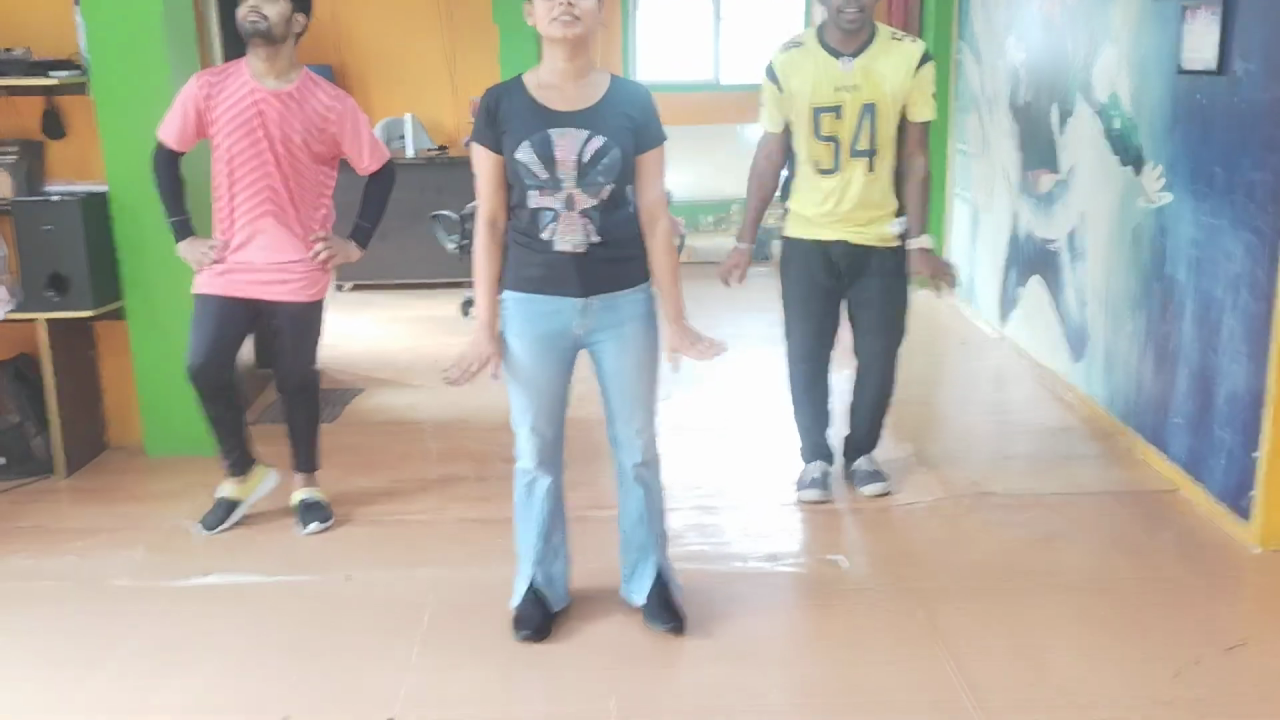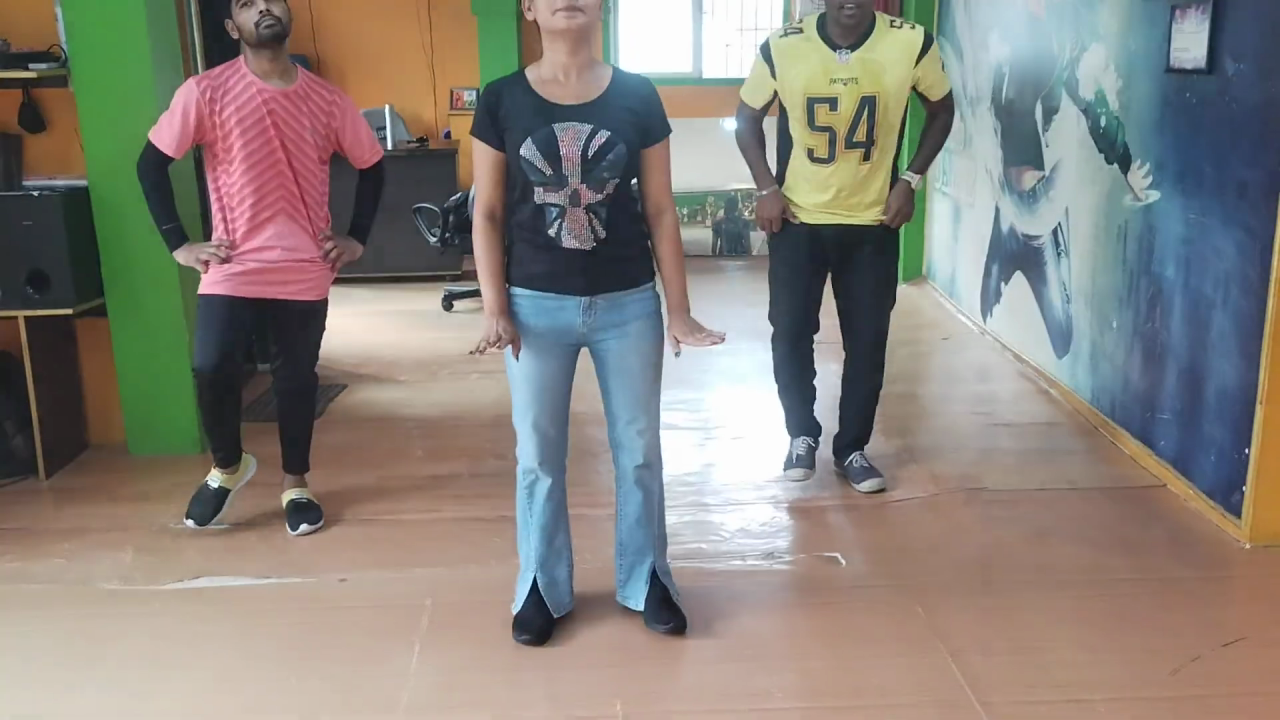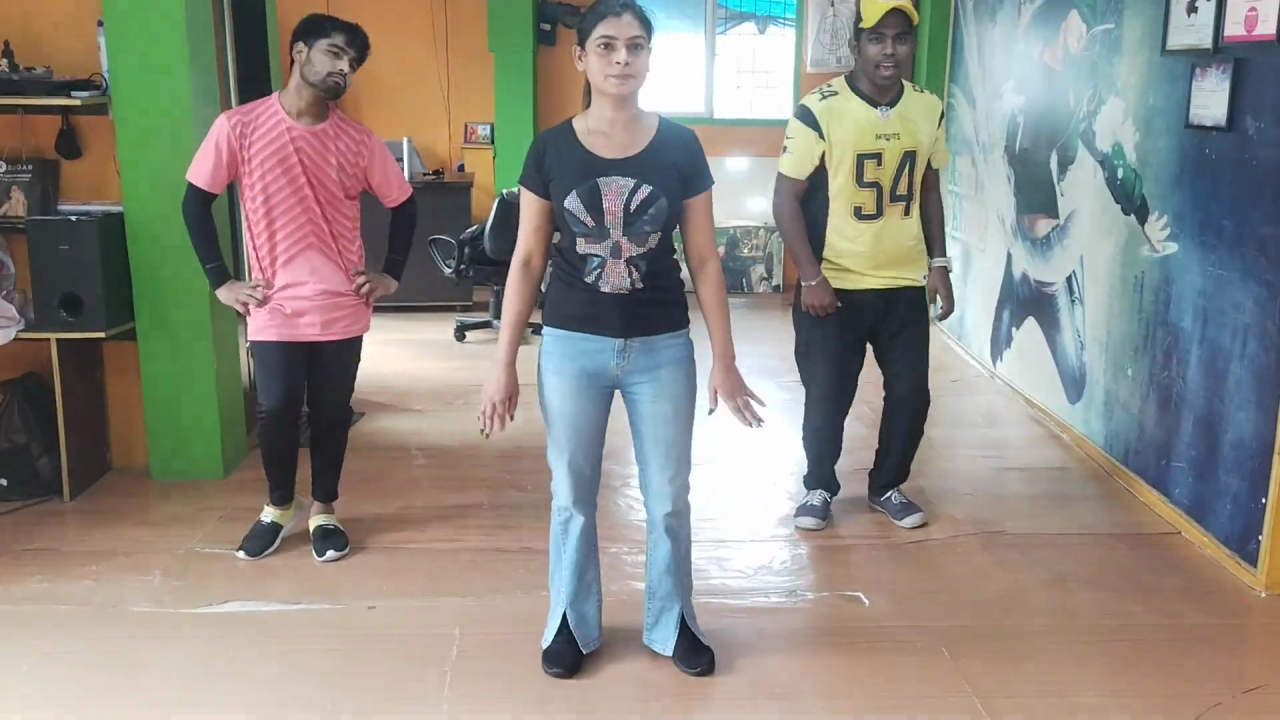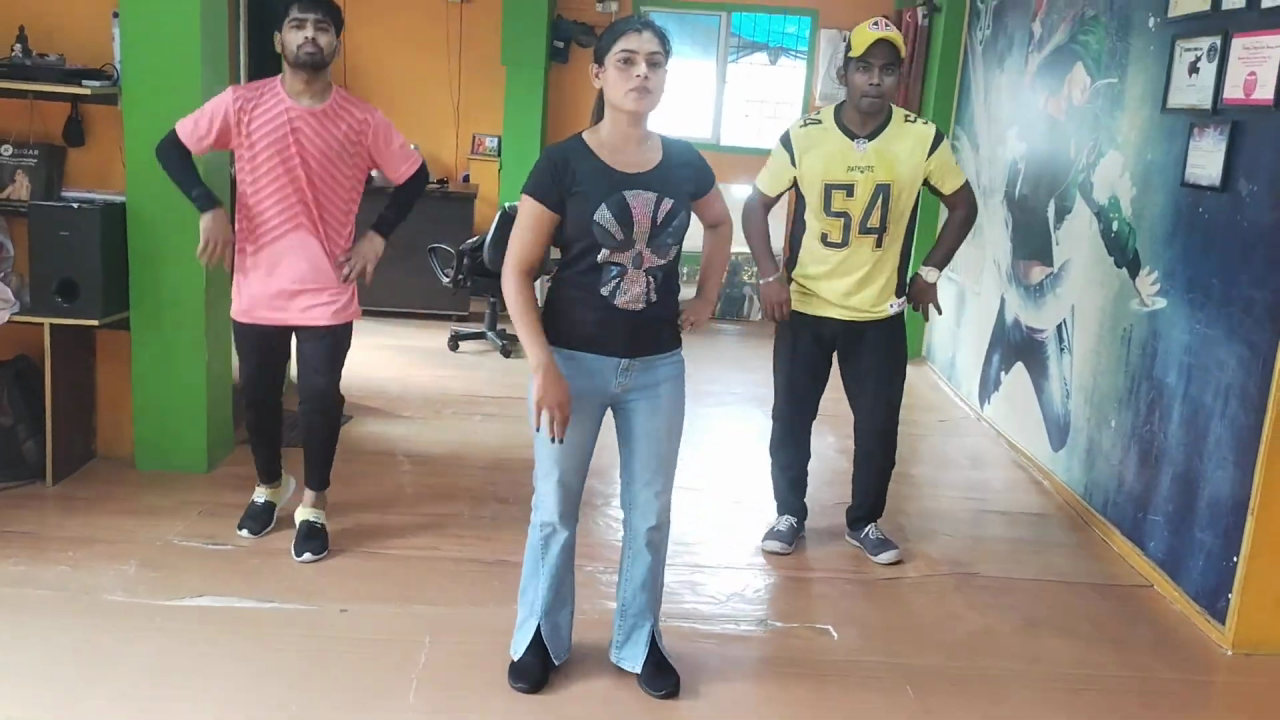
dt=0.7s
person 1, frame 1
left shoulder: (634, 102)
right shoulder: (500, 105)
left elbow: (655, 217)
right elbow: (491, 221)
left wrist: (674, 318)
right wrist: (486, 324)
left hip: (622, 303)
right hip: (534, 306)
left knee: (636, 447)
right knee: (536, 451)
left ankle: (649, 578)
right ankle: (539, 584)
person 1, frame 2
left shoulder: (637, 96)
right shoulder: (501, 99)
left elbow: (660, 210)
right elbow: (488, 214)
left wrist: (678, 309)
right wrist: (495, 309)
left hip: (627, 302)
right hip: (538, 303)
left knee: (638, 447)
right knee: (538, 453)
left ankle: (646, 578)
right ankle: (541, 586)
person 1, frame 3
left shoulder: (680, 147)
right shoulder: (551, 150)
left elbow: (705, 259)
right elbow: (528, 261)
left wrist: (725, 361)
right wrist: (502, 363)
left hip: (661, 347)
right hip: (572, 345)
left knee: (668, 495)
right knee: (572, 493)
left ankle: (672, 622)
right ankle: (572, 622)
person 1, frame 4
left shoulder: (685, 163)
right shoulder: (563, 162)
left elbow: (721, 226)
right elbow: (515, 270)
left wrist: (705, 301)
right wrist: (542, 366)
left hip: (657, 366)
right hip: (574, 361)
left knee: (649, 514)
right knee: (555, 508)
left ankle: (638, 642)
right ankle: (539, 637)
person 2, frame 1
left shoulder: (329, 102)
right shoulder: (208, 88)
left elbow: (380, 171)
right elbow: (165, 156)
left wrist: (356, 241)
right wrist: (183, 236)
left hip: (298, 269)
right hip: (228, 264)
left knee: (297, 376)
right knee: (205, 366)
left ankle: (306, 483)
right ankle: (244, 475)
person 2, frame 2
left shoulder: (328, 100)
right shoulder: (205, 91)
left elbow: (372, 166)
right elbow: (151, 163)
left wrist: (357, 238)
right wrist: (179, 243)
left hip: (306, 268)
right hip: (235, 264)
left knee: (296, 375)
right knee: (212, 366)
left ankle: (295, 483)
right ankle: (227, 467)
person 2, frame 3
left shoulder: (358, 141)
right shoulder: (237, 127)
left elbow: (403, 205)
right elbow: (195, 202)
left wrist: (391, 274)
right wrist: (220, 281)
left hip: (343, 303)
right hip: (275, 303)
left knee: (331, 410)
right knee: (276, 410)
left ankle: (323, 510)
right ankle: (279, 505)
person 2, frame 4
left shoulder: (363, 119)
right shoulder: (241, 104)
left elbow: (414, 177)
right elbow: (170, 148)
left wrist: (377, 236)
right wrist: (210, 208)
left hip: (327, 289)
right hip: (259, 285)
left knee: (320, 397)
right knee: (257, 393)
left ankle: (313, 504)
right ankle: (268, 486)
person 3, frame 1
left shoulder: (911, 57)
right shoulder: (786, 61)
left elbow: (917, 154)
right elbow: (769, 157)
left wrist: (919, 240)
right wrist: (745, 239)
left hip: (882, 237)
right hip: (808, 236)
left knee: (879, 353)
right knee: (806, 352)
left ankle: (861, 452)
right ankle: (815, 457)
person 3, frame 2
left shoulder: (911, 43)
right shoulder: (781, 48)
left elbow: (942, 110)
right elbow: (747, 119)
left wrist: (910, 180)
right wrist: (766, 190)
left hip: (873, 221)
right hip: (798, 218)
left knee: (867, 339)
right knee: (791, 327)
left ankle: (852, 447)
right ankle: (802, 434)
person 3, frame 3
left shoulder: (928, 108)
right shoulder: (818, 111)
right elbow: (786, 199)
left wrist: (939, 262)
right wrist: (811, 279)
left hip: (905, 285)
right hip: (834, 285)
left knee: (910, 394)
right knee: (828, 396)
left ankle: (887, 485)
right ankle: (818, 487)
person 3, frame 4
left shoulder: (923, 138)
right shoulder: (801, 137)
left elbow: (963, 207)
right elbow: (756, 208)
left wrist: (929, 273)
right wrist: (769, 276)
left hip: (879, 314)
right hip: (804, 309)
left knee: (878, 425)
right knee: (791, 418)
left ankle: (864, 521)
right ankle: (790, 513)
person 4, frame 1
left shoulder: (1083, 45)
right shoulder: (1022, 40)
left elbow: (1113, 112)
left wrist: (1141, 171)
left hip: (1061, 202)
right hip: (1027, 200)
left knee: (1074, 320)
right knee: (1009, 308)
person 4, frame 2
left shoulder: (1070, 40)
right shoulder: (1006, 35)
left elbow: (1098, 111)
left wrist: (1128, 168)
left hip: (1043, 204)
right hip: (1008, 200)
left knee: (1059, 324)
right knee: (989, 312)
person 4, frame 3
left shoulder: (1088, 89)
right shoulder: (1026, 82)
left elbow: (1114, 160)
left wrist: (1144, 219)
left hip: (1059, 248)
right hip: (1022, 245)
left knee: (1073, 369)
right knee: (999, 357)
person 4, frame 4
left shoulder: (1091, 140)
right shoulder: (1033, 124)
left elbow: (1110, 216)
left wrist: (1136, 275)
left hip: (1050, 295)
right hip: (1017, 286)
left knee: (1055, 412)
right knee: (986, 394)
